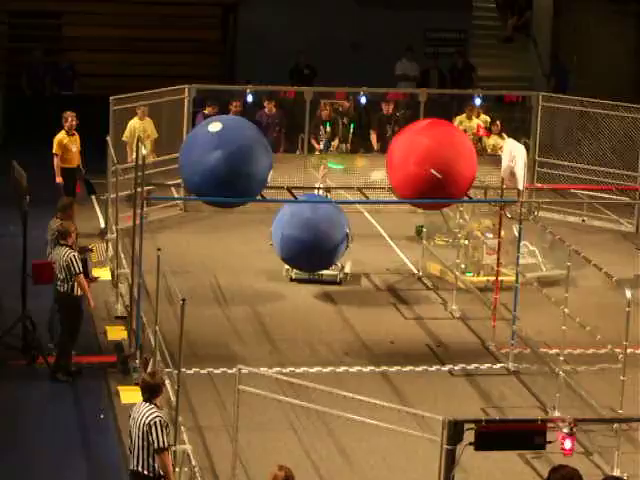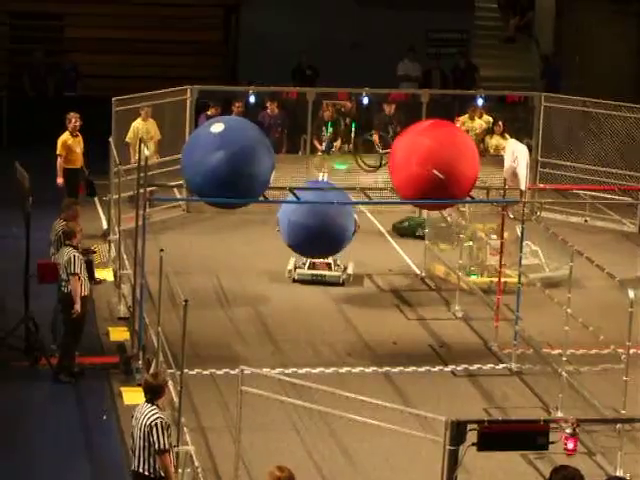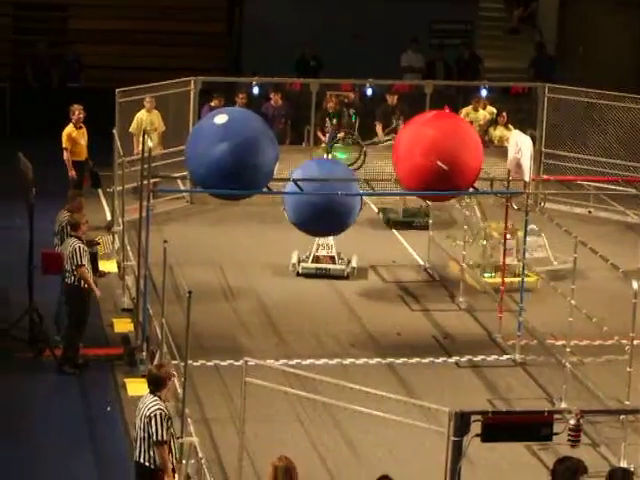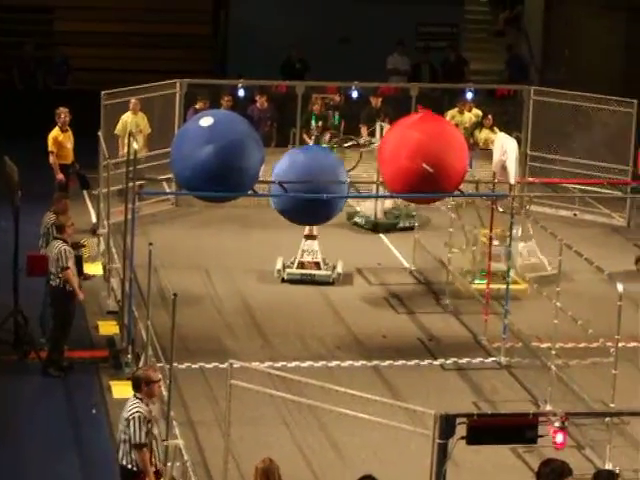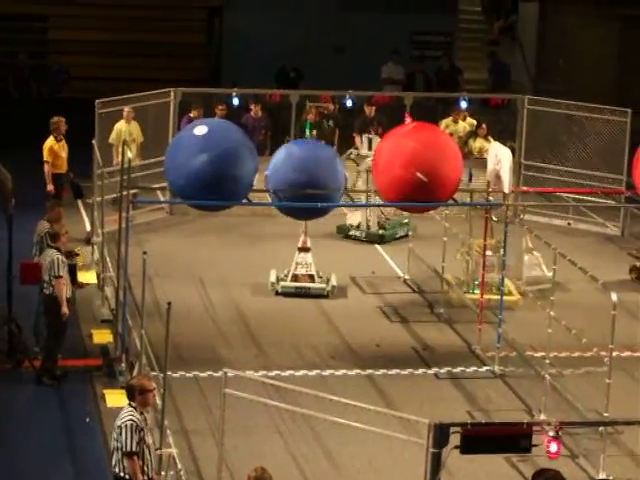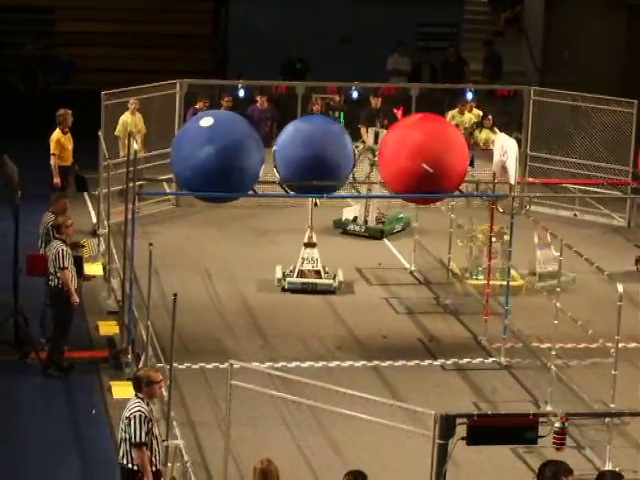
dt=0.3s
person 1, frame 1
left shoulder: (56, 251)
right shoulder: (72, 255)
right elbow: (79, 279)
right wrist: (90, 298)
left hip: (61, 294)
right hip: (71, 297)
left knee: (67, 331)
right knee: (69, 333)
left ankle: (65, 365)
right ankle: (58, 369)
person 1, frame 2
left shoulder: (63, 251)
right shoulder: (74, 255)
right elbow: (74, 280)
right wrist: (77, 302)
left hip: (65, 295)
right hip: (74, 298)
left knee: (70, 333)
right knee: (73, 334)
left ankle: (68, 366)
right ankle: (61, 370)
person 1, frame 3
left shoulder: (68, 242)
right shoulder: (78, 246)
right elbow: (81, 271)
right wrist: (94, 288)
left hip: (70, 286)
right hip: (79, 289)
left knee: (75, 324)
right knee: (76, 325)
left ankle: (73, 357)
right ankle: (65, 361)
person 1, frame 4
left shoulder: (53, 244)
right shoulder: (64, 248)
right elbow: (67, 274)
right wrist: (78, 291)
left hip: (55, 288)
right hip: (63, 291)
left knee: (60, 327)
right knee: (61, 328)
left ankle: (57, 360)
right ankle: (50, 364)
person 1, frame 5
left shoulder: (47, 253)
right shoulder: (57, 257)
right elbow: (58, 283)
right wrist: (64, 305)
left hip: (48, 297)
right hip: (56, 300)
left knee: (54, 335)
right knee: (55, 337)
left ankle: (51, 369)
right ankle: (44, 373)
person 1, frame 6
left shoulder: (53, 245)
right shoulder: (62, 249)
right elbow: (64, 274)
right wrist: (73, 294)
left hip: (55, 289)
right hip: (62, 292)
left knee: (60, 327)
right knee: (61, 328)
left ankle: (57, 360)
right ankle: (50, 364)
